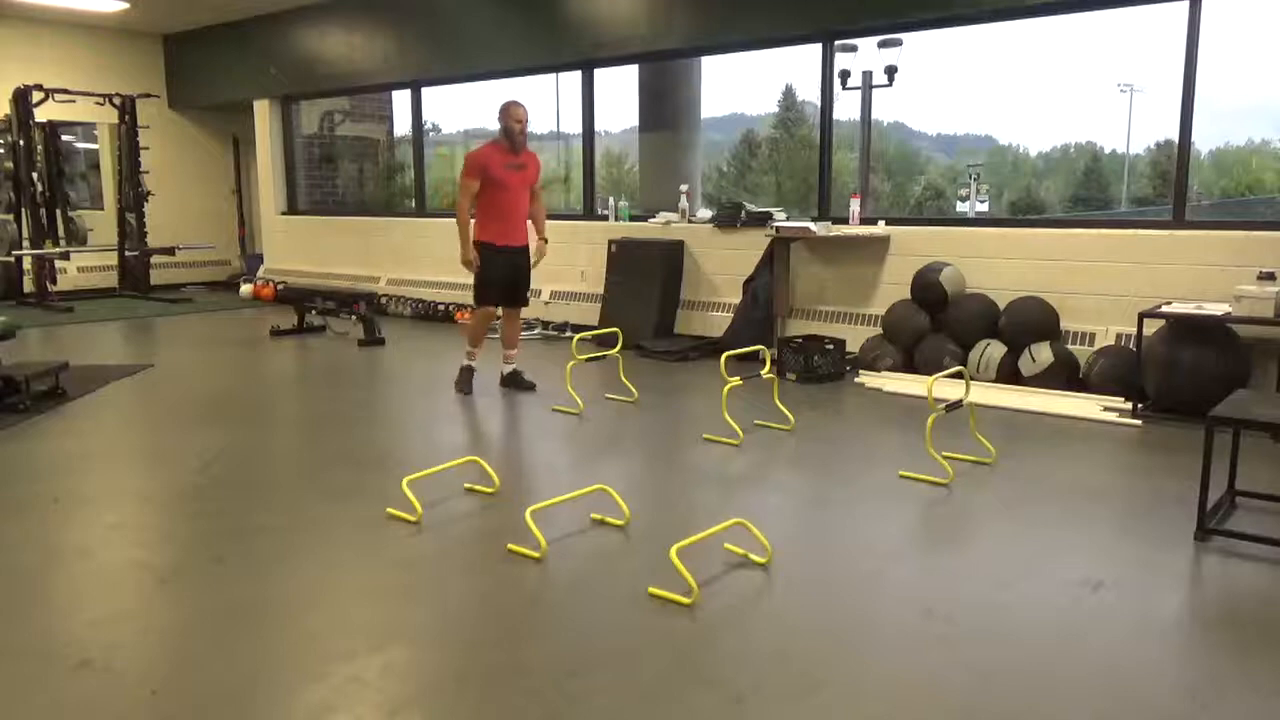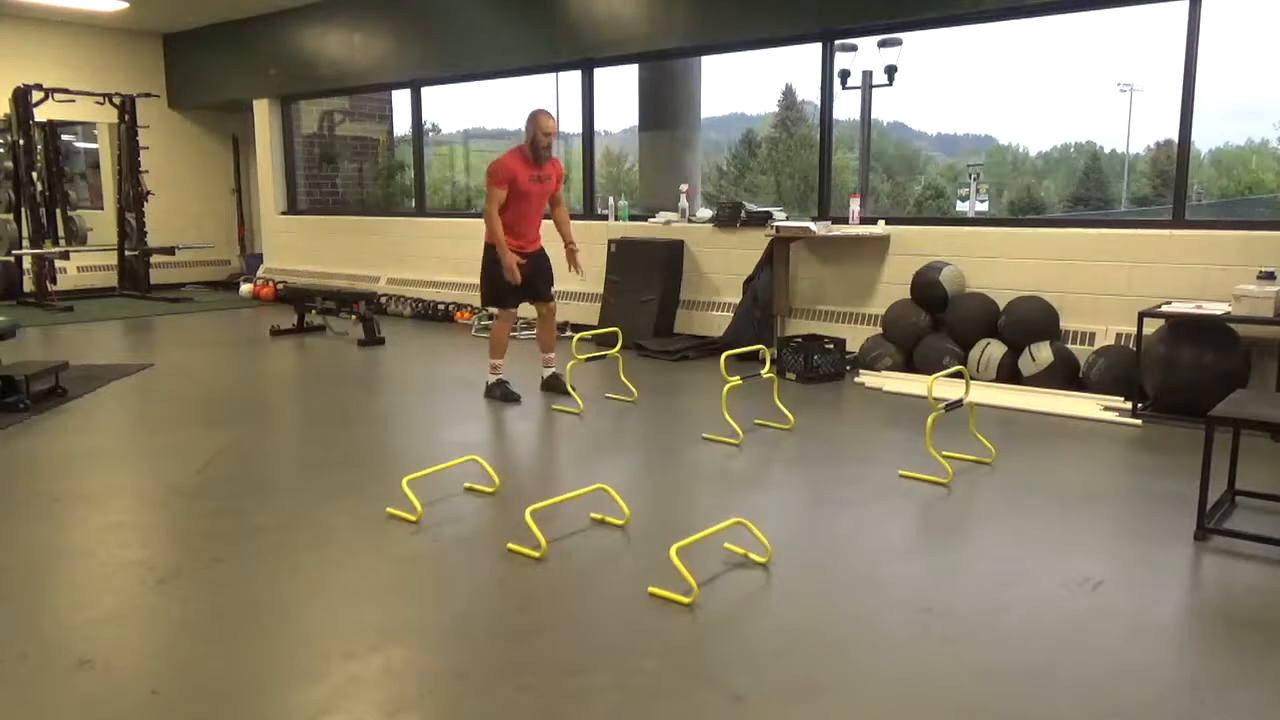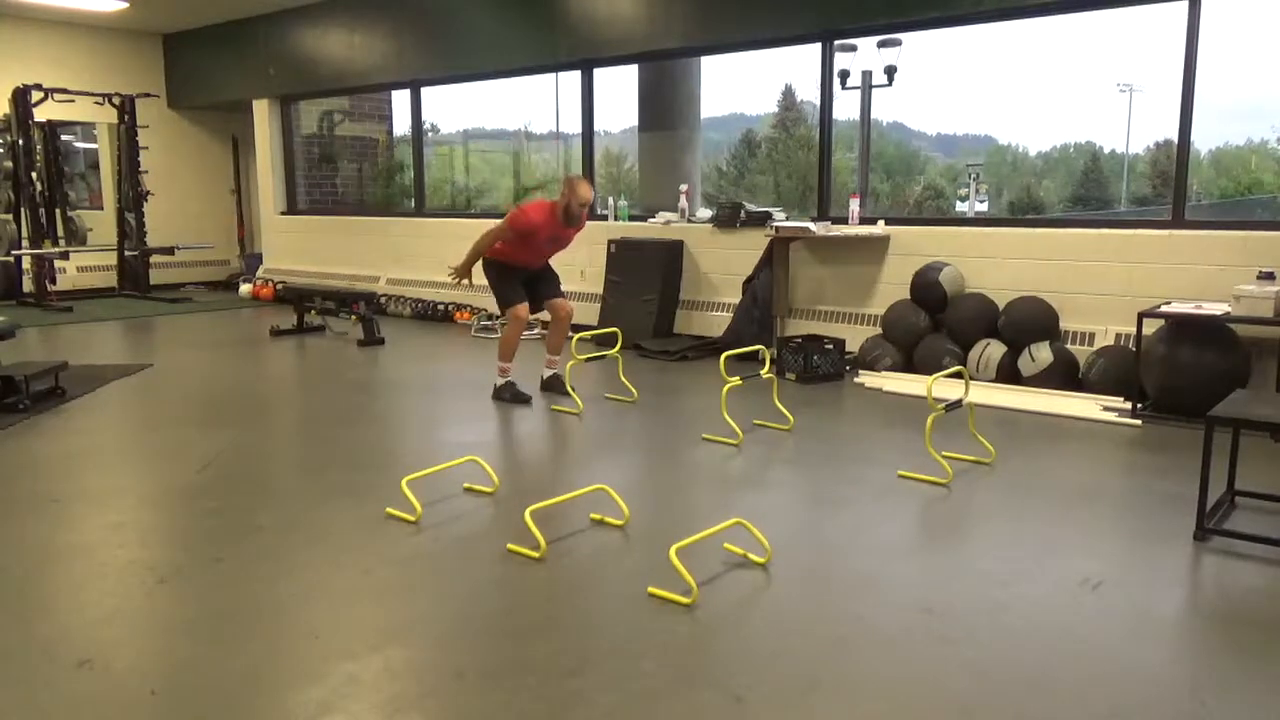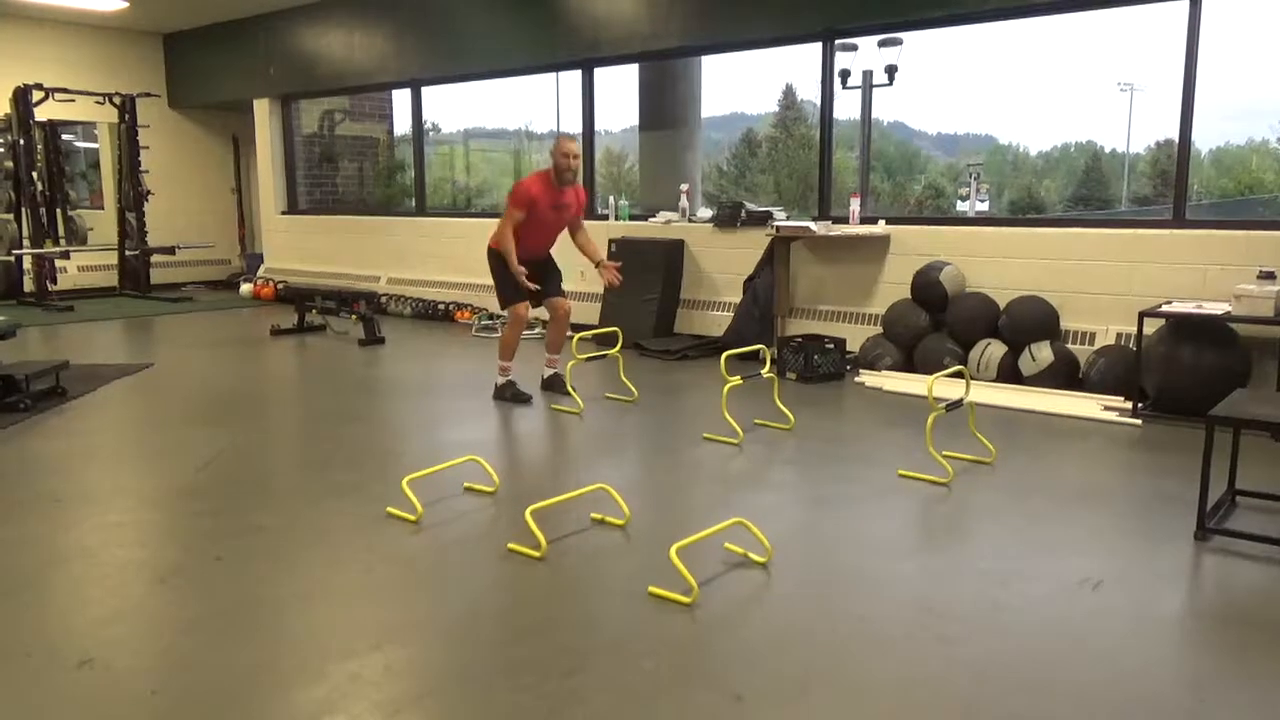
dt=0.7s
person 1, frame 1
left shoulder: (531, 159)
right shoulder: (480, 157)
left elbow: (535, 199)
right elbow: (464, 201)
left wrist: (541, 237)
right wrist: (466, 245)
left hip: (519, 246)
right hip: (488, 246)
left knee: (513, 310)
right knee: (487, 308)
left ankle: (509, 370)
right ankle: (468, 364)
person 1, frame 2
left shoulder: (554, 167)
right shoulder: (505, 166)
left elbow: (558, 205)
right elbow: (491, 212)
left wrist: (569, 243)
right wrist: (504, 254)
left hip: (534, 250)
right hip: (504, 251)
left knee: (547, 310)
right knee: (507, 313)
left ankle: (549, 374)
right ankle: (494, 381)
person 1, frame 3
left shoulder: (578, 221)
right shoulder: (531, 216)
right elbow: (491, 237)
right wrist: (466, 266)
left hip: (535, 266)
right hip: (503, 264)
left knee: (564, 311)
right knee: (520, 315)
left ankle: (550, 375)
right ankle: (502, 383)
person 1, frame 4
left shoulder: (577, 193)
right shoulder: (529, 187)
left elbow: (578, 230)
right elbow: (505, 228)
left wrist: (600, 263)
right wrist: (514, 268)
left hip: (539, 256)
right hip: (507, 254)
left knee: (562, 310)
right knee: (520, 314)
left ankle: (550, 374)
right ankle: (503, 382)
